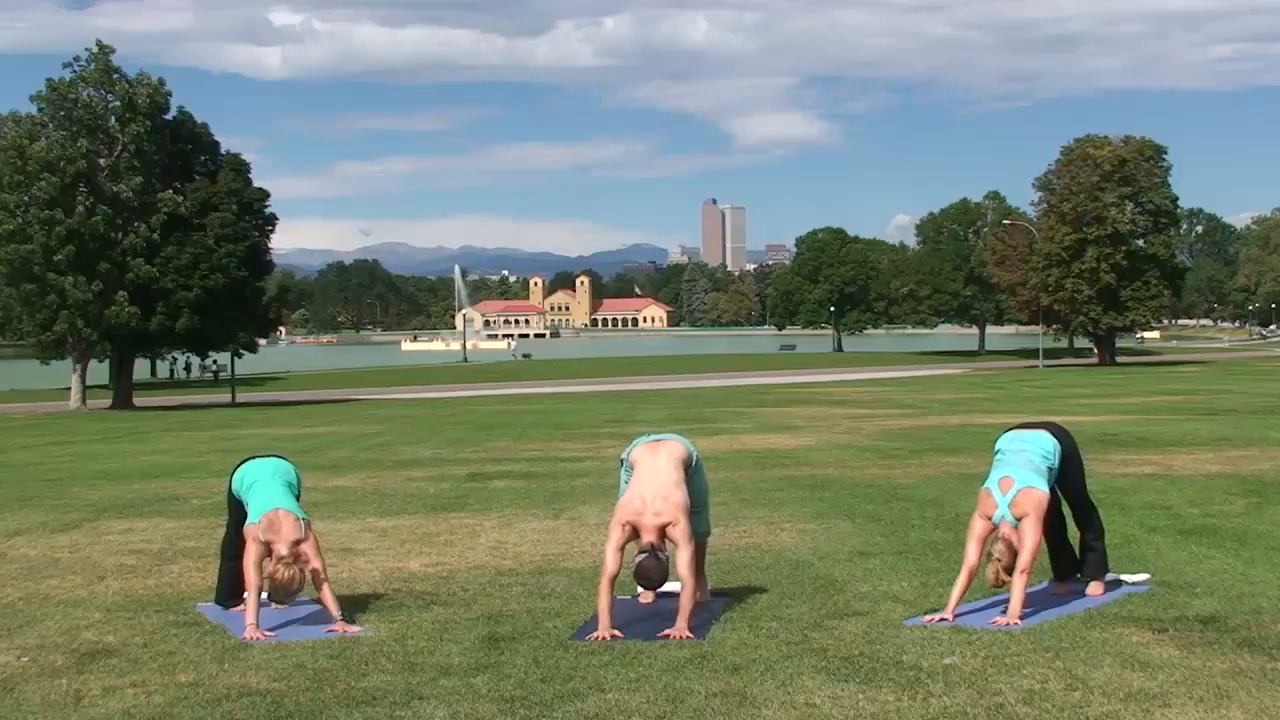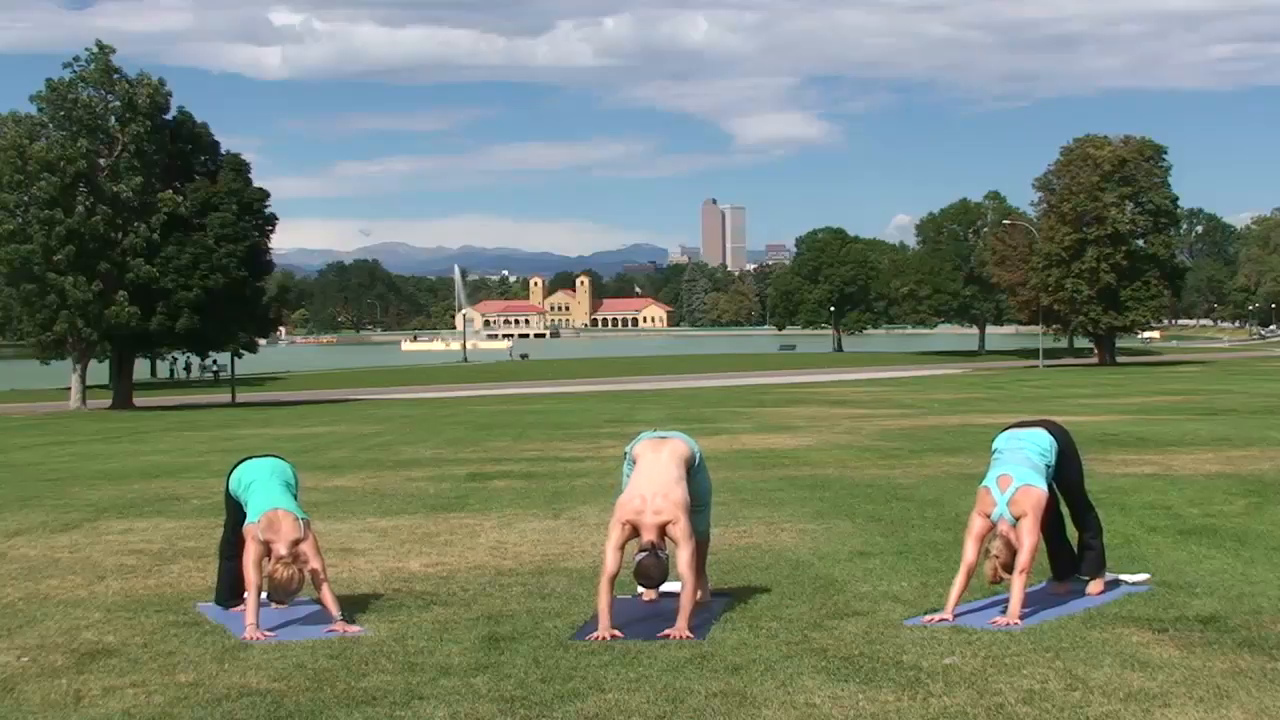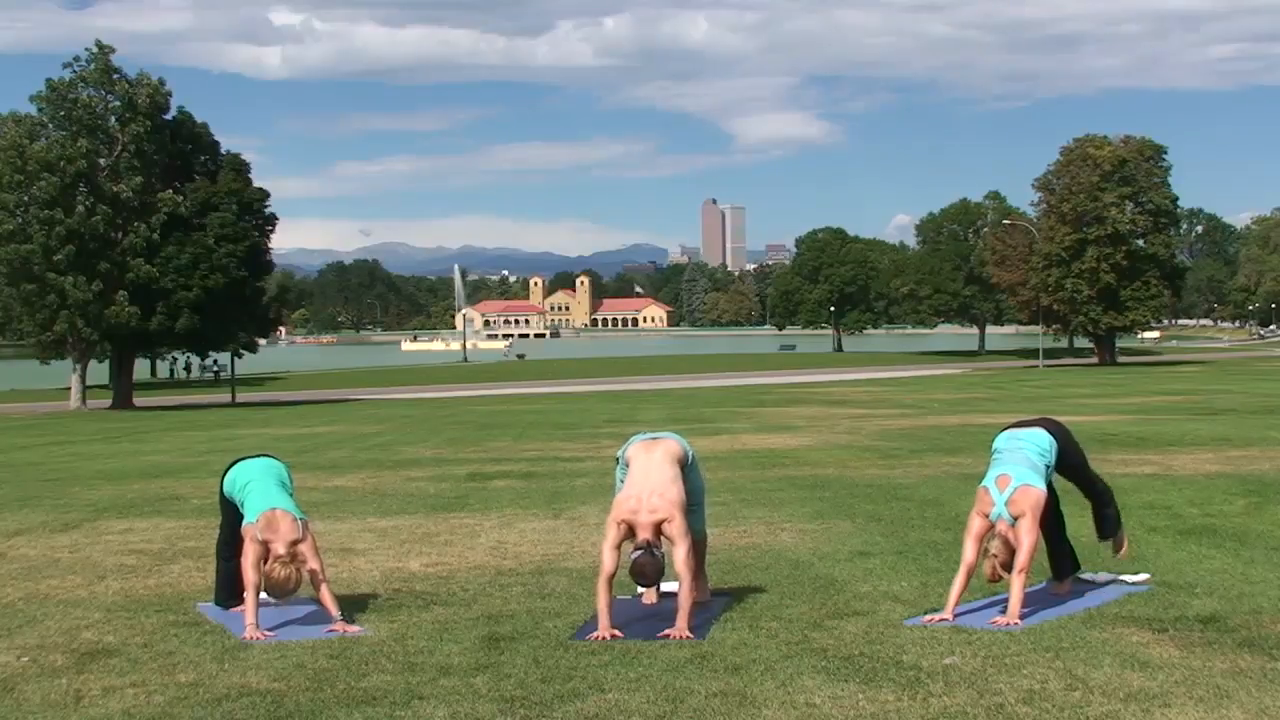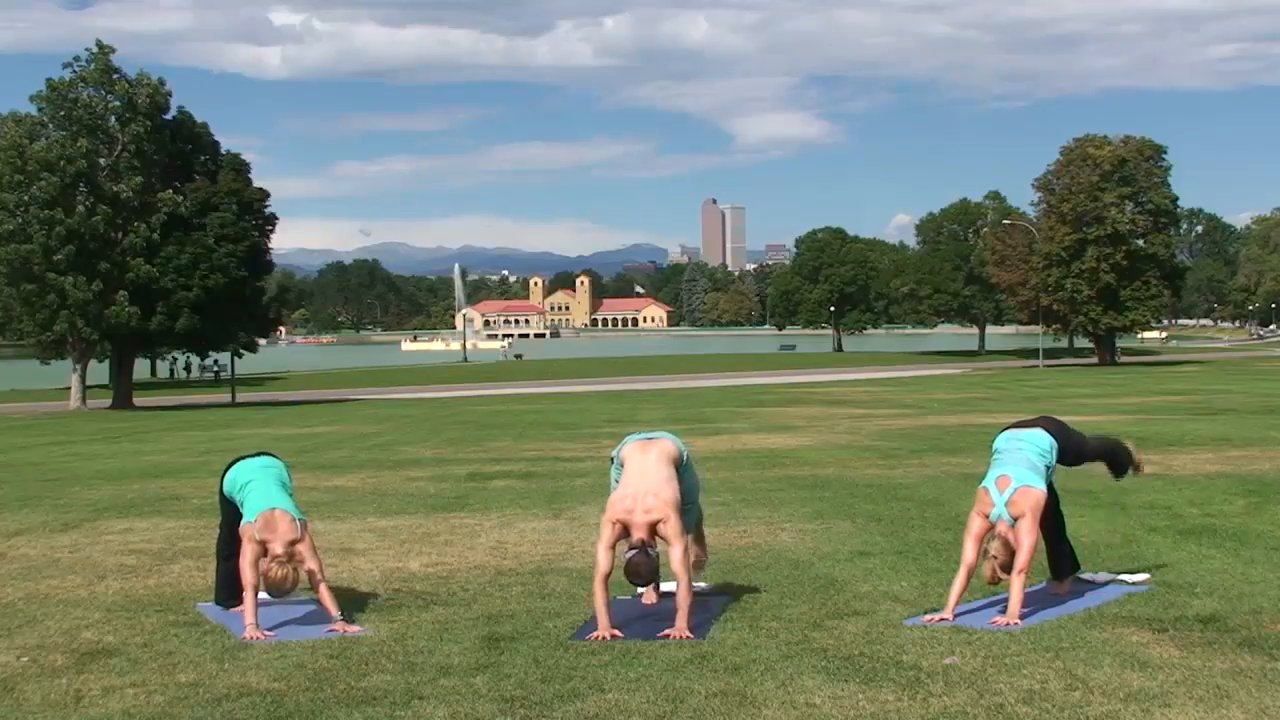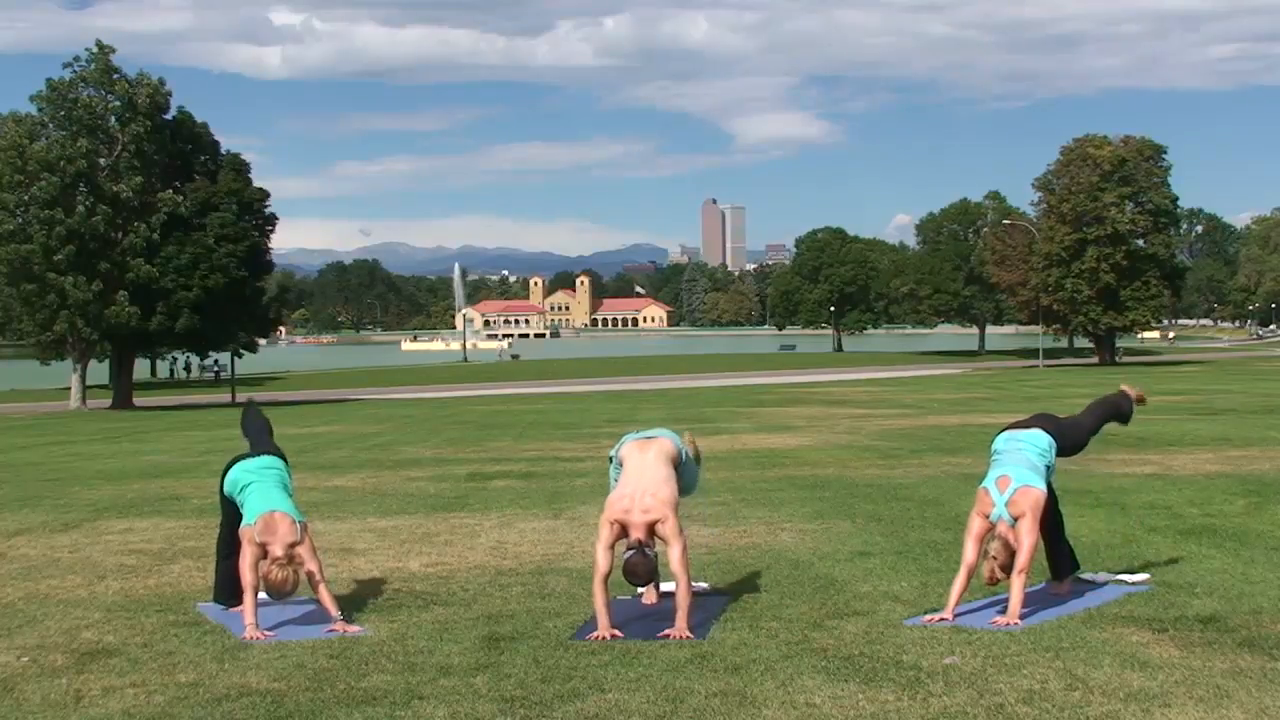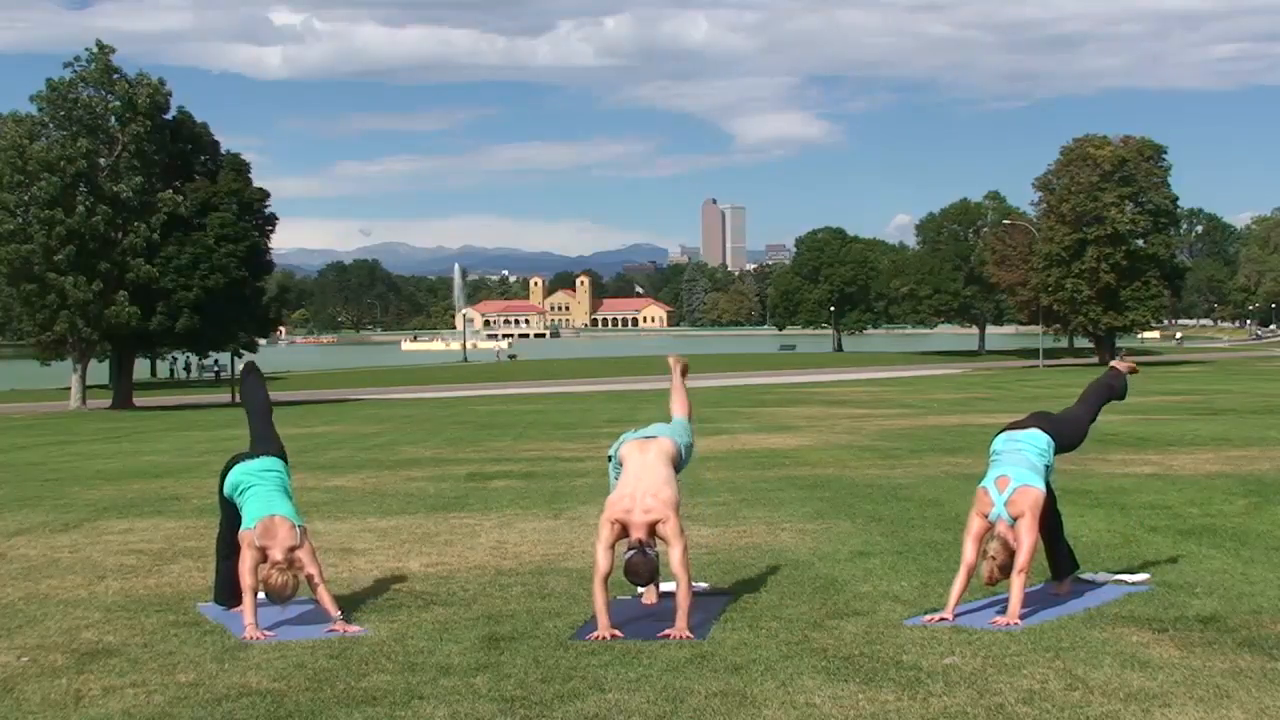
dt=0.3s
person 1, frame 1
left shoulder: (1029, 510)
right shoulder: (984, 514)
left elbow: (1023, 570)
right elbow: (968, 567)
left wrist: (1012, 614)
right wrist: (948, 610)
left hip: (1052, 442)
left knee: (1081, 506)
right knee: (1050, 518)
left ankle: (1095, 575)
right ankle: (1064, 575)
person 1, frame 2
left shoulder: (1026, 509)
right shoulder: (982, 513)
left elbow: (1022, 569)
right elbow: (966, 565)
left wrist: (1013, 614)
right wrist: (947, 610)
left hip: (1049, 440)
left knee: (1078, 503)
right knee: (1048, 516)
left ankle: (1095, 572)
right ankle: (1064, 574)
person 1, frame 3
left shoulder: (1025, 509)
right shoulder: (982, 512)
left elbow: (1021, 569)
right elbow: (966, 565)
left wrist: (1012, 614)
right wrist: (948, 610)
left hip: (1047, 438)
left knee: (1086, 480)
right knee: (1048, 515)
left ankle: (1114, 529)
right ankle: (1063, 574)
person 1, frame 4
left shoulder: (1026, 509)
right shoulder: (982, 512)
left elbow: (1020, 570)
right elbow: (966, 566)
left wrist: (1012, 614)
right wrist: (948, 610)
left hip: (1048, 437)
right hip: (1009, 439)
left knee: (1094, 451)
right knee: (1047, 517)
left ankle: (1126, 456)
right ankle: (1063, 574)
person 1, frame 5
left shoulder: (1026, 508)
right shoulder: (982, 511)
left elbow: (1020, 570)
right elbow: (966, 566)
left wrist: (1013, 615)
right wrist: (948, 610)
left hip: (1045, 438)
right hip: (1008, 440)
left knee: (1089, 420)
right knee: (1048, 516)
left ankle: (1125, 396)
right ankle: (1063, 575)
person 1, frame 6
left shoulder: (1025, 509)
right shoulder: (981, 511)
left elbow: (1021, 569)
right elbow: (966, 566)
left wrist: (1012, 614)
right wrist: (948, 609)
left hip: (1043, 436)
right hip: (1007, 440)
left knee: (1084, 410)
right knee: (1046, 518)
left ankle: (1117, 371)
right ankle: (1063, 575)
person 2, frame 1
left shoulder: (676, 521)
right shoulder: (623, 523)
left elbow: (686, 578)
right elbow: (607, 577)
left wrist: (682, 625)
right wrist: (604, 625)
left hip: (681, 451)
right hip: (637, 452)
left knee: (697, 525)
left ankle: (701, 578)
right ankle: (648, 586)
person 2, frame 2
left shoulder: (676, 520)
right shoulder: (622, 522)
left elbow: (687, 577)
right elbow: (607, 576)
left wrist: (682, 625)
right wrist: (603, 626)
left hip: (684, 449)
right hip: (641, 448)
left knee: (698, 526)
left ankle: (701, 577)
right ankle: (651, 586)
person 2, frame 3
left shoulder: (672, 518)
right shoulder: (619, 521)
left elbow: (685, 577)
right elbow: (605, 576)
left wrist: (682, 625)
right wrist: (603, 625)
left hip: (677, 450)
right hip: (633, 450)
left knee: (694, 524)
left ankle: (700, 575)
right ankle: (652, 585)
person 2, frame 4
left shoulder: (667, 518)
right shoulder: (613, 521)
left elbow: (683, 577)
right elbow: (600, 577)
left wrist: (681, 625)
right wrist: (603, 625)
left hip: (671, 448)
right hip: (628, 450)
left knee: (688, 518)
left ankle: (697, 541)
right ankle: (652, 584)
person 2, frame 5
left shoulder: (663, 518)
right shoulder: (612, 519)
left elbow: (682, 577)
right elbow: (600, 578)
left wrist: (680, 627)
right wrist: (604, 626)
left hip: (667, 442)
right hip: (627, 446)
left knee: (687, 487)
left ankle: (690, 447)
right ankle: (650, 586)
person 2, frame 6
left shoulder: (666, 519)
right shoulder: (612, 520)
left elbow: (682, 577)
right elbow: (601, 576)
left wrist: (681, 626)
right wrist: (603, 625)
left hip: (667, 442)
right hip: (627, 446)
left knee: (681, 422)
left ankle: (676, 371)
right ankle: (650, 584)
person 3, frame 1
left shoulder: (304, 535)
right shoulder: (256, 537)
left elbow: (322, 580)
right elbow: (253, 587)
left wrist: (339, 619)
right wrist: (251, 626)
right hip: (245, 476)
right knee: (236, 543)
left ankle: (278, 597)
right ankle: (228, 598)
person 3, frame 2
left shoulder: (303, 534)
right shoulder: (256, 536)
left elbow: (322, 581)
right elbow: (253, 587)
left wrist: (339, 619)
right wrist: (251, 626)
right hip: (242, 476)
right knee: (234, 542)
left ankle: (277, 596)
right ankle: (228, 598)
person 3, frame 3
left shoulder: (301, 535)
right shoulder: (254, 537)
left elbow: (320, 580)
right elbow: (251, 586)
left wrist: (339, 618)
right wrist: (251, 626)
right hip: (236, 477)
right knee: (231, 544)
left ankle: (271, 592)
right ankle: (228, 598)
person 3, frame 4
left shoulder: (300, 534)
right shoulder: (252, 536)
left elbow: (319, 581)
right elbow: (250, 587)
left wrist: (339, 619)
right wrist: (251, 626)
right hip: (236, 476)
right knee: (230, 543)
right ankle: (228, 599)
person 3, frame 5
left shoulder: (298, 538)
right shoulder: (253, 539)
left elbow: (318, 581)
right elbow: (249, 587)
left wrist: (338, 618)
right wrist: (250, 626)
left hip: (272, 465)
right hip: (237, 475)
left knee: (261, 437)
right knee: (230, 542)
left ankle: (251, 411)
right ankle: (228, 598)
person 3, frame 6
left shoulder: (298, 542)
right shoulder: (252, 543)
left elbow: (318, 583)
right elbow: (248, 589)
left wrist: (338, 618)
right wrist: (250, 626)
left hip: (271, 465)
right hip: (238, 475)
left knee: (261, 415)
right knee: (229, 542)
left ankle: (249, 372)
right ankle: (227, 599)
